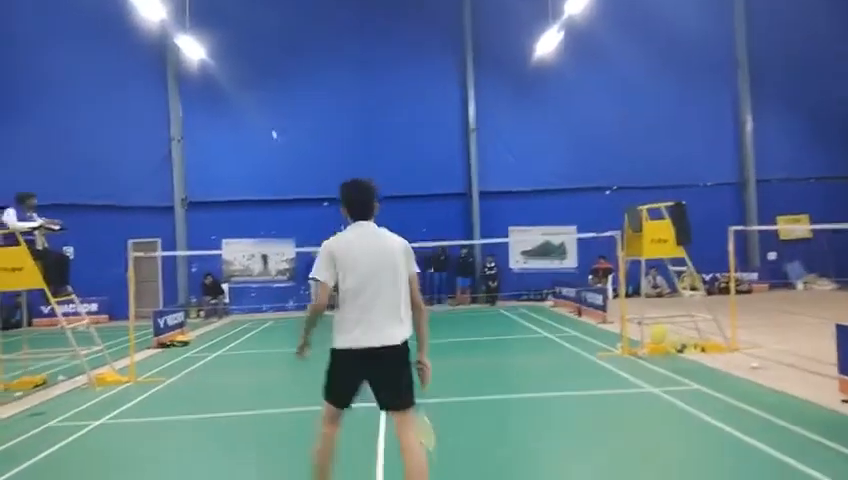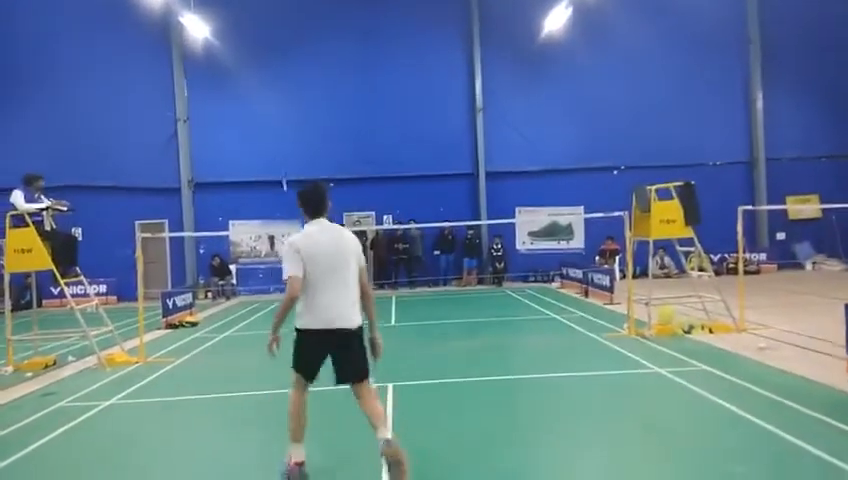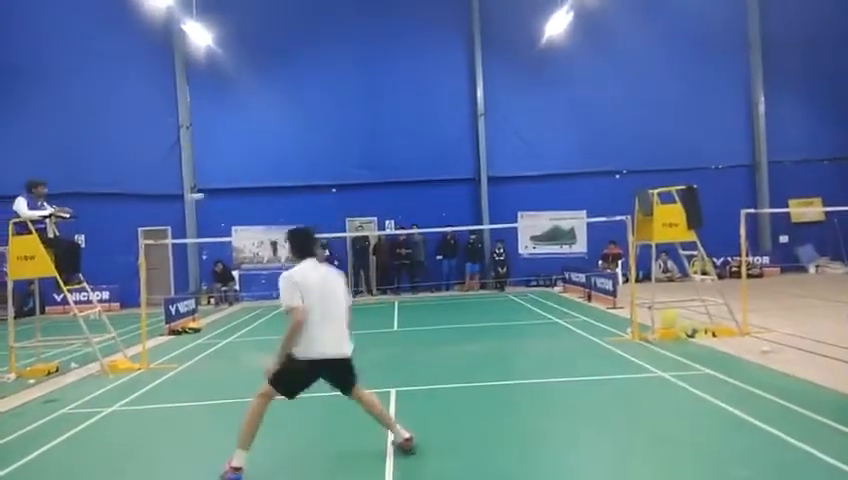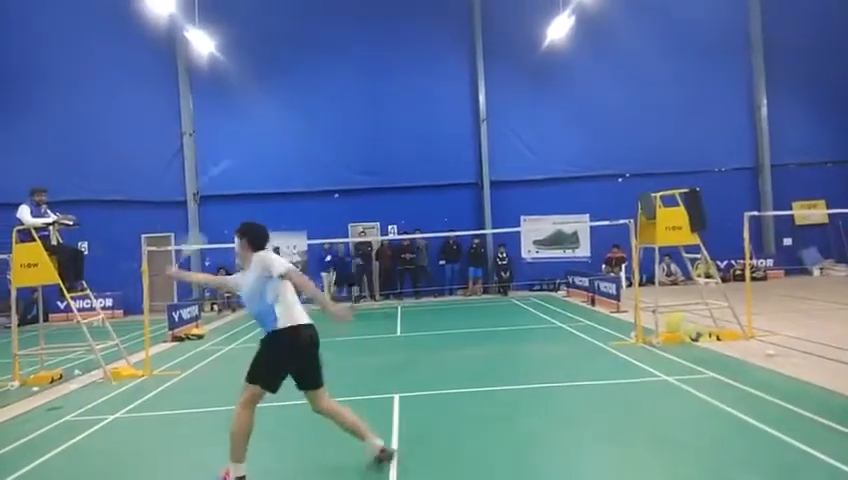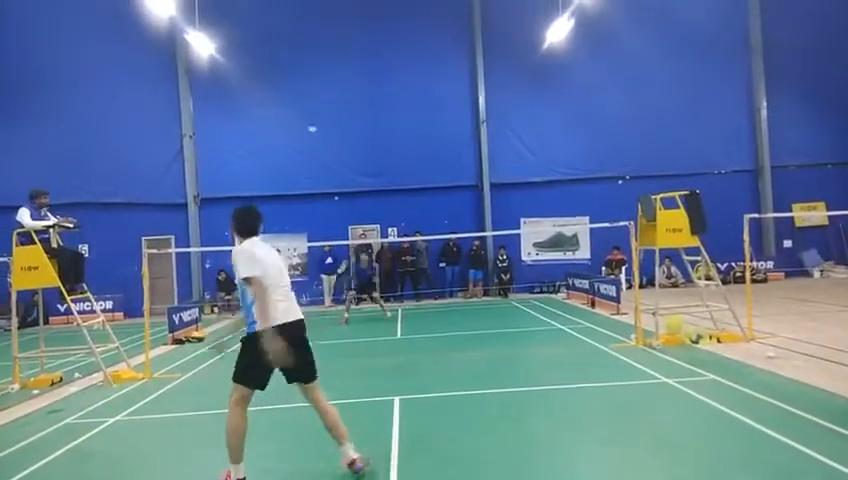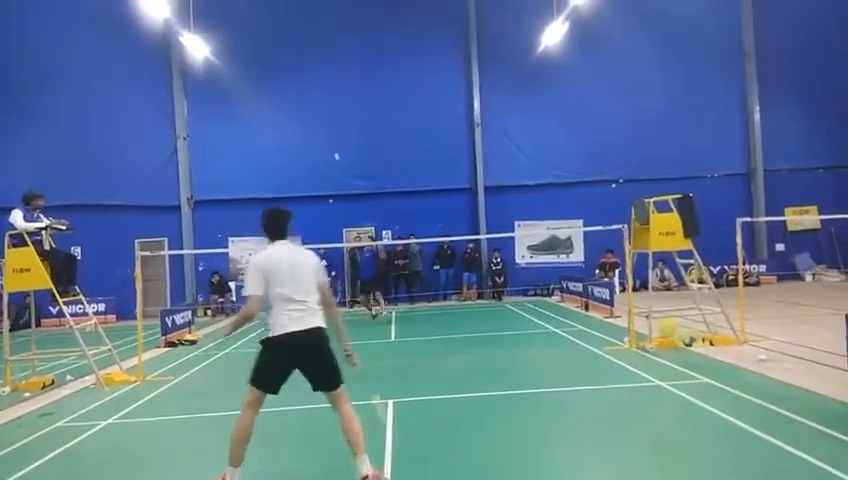
dt=0.3s
person 1, frame 1
left shoulder: (333, 246)
right shoulder: (399, 245)
left elbow: (319, 301)
right elbow: (417, 303)
left wrist: (305, 335)
right wrist: (422, 352)
left hip: (348, 346)
right hip: (392, 345)
left knee: (331, 419)
right knee: (407, 429)
person 1, frame 2
left shoulder: (295, 242)
right shoulder: (349, 238)
left elbow: (293, 293)
right elbow: (366, 290)
left wrist: (274, 330)
right wrist: (374, 331)
left hip: (312, 328)
right hip: (349, 326)
left knee: (298, 389)
right knee: (365, 391)
right ankle: (386, 439)
person 1, frame 3
left shoulder: (291, 277)
right shoulder: (337, 275)
left elbow: (297, 319)
left wrist: (279, 360)
left hip: (307, 355)
right hip: (340, 352)
left knee: (262, 398)
right knee: (357, 394)
right ankle: (402, 435)
person 1, frame 4
left shoulder: (264, 259)
right shoulder: (245, 278)
left elbow: (297, 277)
right elbow: (214, 281)
left wrist: (329, 306)
right wrist: (179, 274)
left hip: (291, 333)
right hip: (303, 335)
left knee: (247, 402)
right knee: (321, 402)
right ankle: (375, 445)
person 1, frame 5
left shoulder: (241, 251)
right shoulder: (269, 251)
left elbow: (259, 290)
left wrist: (268, 337)
left hip: (266, 333)
right hip: (294, 327)
left knee: (238, 401)
right knee: (315, 395)
right ankle: (351, 455)
person 1, frame 6
left shoulder: (259, 261)
right shoulder: (310, 257)
left elbow: (251, 310)
right elbow: (329, 303)
left wrist: (232, 326)
right wrist: (346, 344)
left hip: (281, 339)
right hip: (315, 334)
left knee: (250, 405)
right knee: (342, 403)
person 2, frame 1
left shoulder: (31, 214)
right shoulder: (11, 211)
right elbow: (14, 226)
left wrist: (50, 224)
right wrist: (37, 224)
left hip: (33, 245)
left knee: (62, 257)
right knee: (49, 256)
left ankle: (61, 287)
right ankle: (51, 289)
person 2, frame 2
left shoulder: (39, 195)
right shoulder: (18, 193)
left elbow: (50, 207)
right elbow: (22, 207)
left wrist: (58, 204)
right wrist: (46, 205)
left hip: (41, 226)
right hip: (26, 227)
left knee: (71, 238)
right knee: (58, 237)
left ankle: (71, 268)
right ankle: (60, 270)
person 2, frame 3
left shoulder: (41, 202)
right shoulder: (21, 200)
left elbow: (53, 214)
right elbow: (25, 214)
left wrist: (62, 211)
right wrist: (49, 212)
left hip: (43, 233)
right hip: (29, 234)
left knee: (74, 245)
right knee: (61, 244)
left ankle: (74, 276)
right ankle: (64, 278)
person 2, frame 4
left shoulder: (44, 209)
right shoulder: (25, 207)
left elbow: (56, 221)
right elbow: (28, 222)
left wrist: (65, 218)
right wrist: (52, 220)
left hip: (47, 240)
right hip: (33, 241)
left knee: (77, 252)
right knee: (64, 251)
left ankle: (77, 283)
right ankle: (67, 285)
person 2, frame 5
left shoulder: (45, 212)
right shoulder: (24, 210)
left elbow: (57, 224)
right elbow: (29, 224)
left wrist: (66, 221)
right wrist: (52, 222)
left hip: (47, 243)
right hip: (33, 244)
left knee: (78, 255)
right knee: (64, 254)
left ankle: (78, 285)
right ankle: (67, 288)
person 2, frame 6
left shoulder: (38, 214)
right shoulder: (17, 212)
left elbow: (49, 226)
right elbow: (21, 226)
left wrist: (58, 223)
right wrist: (45, 224)
left hip: (40, 245)
right hip: (26, 246)
left knee: (70, 257)
right knee: (56, 257)
left ankle: (70, 288)
right ankle: (60, 290)
